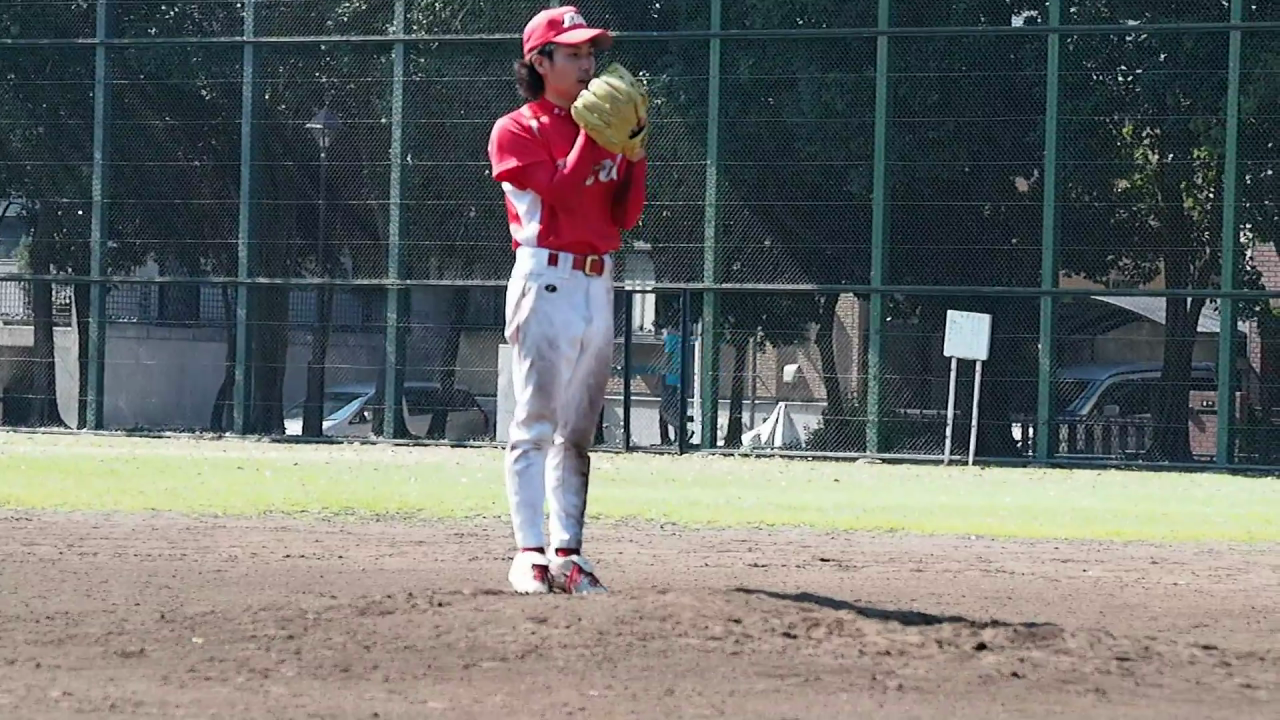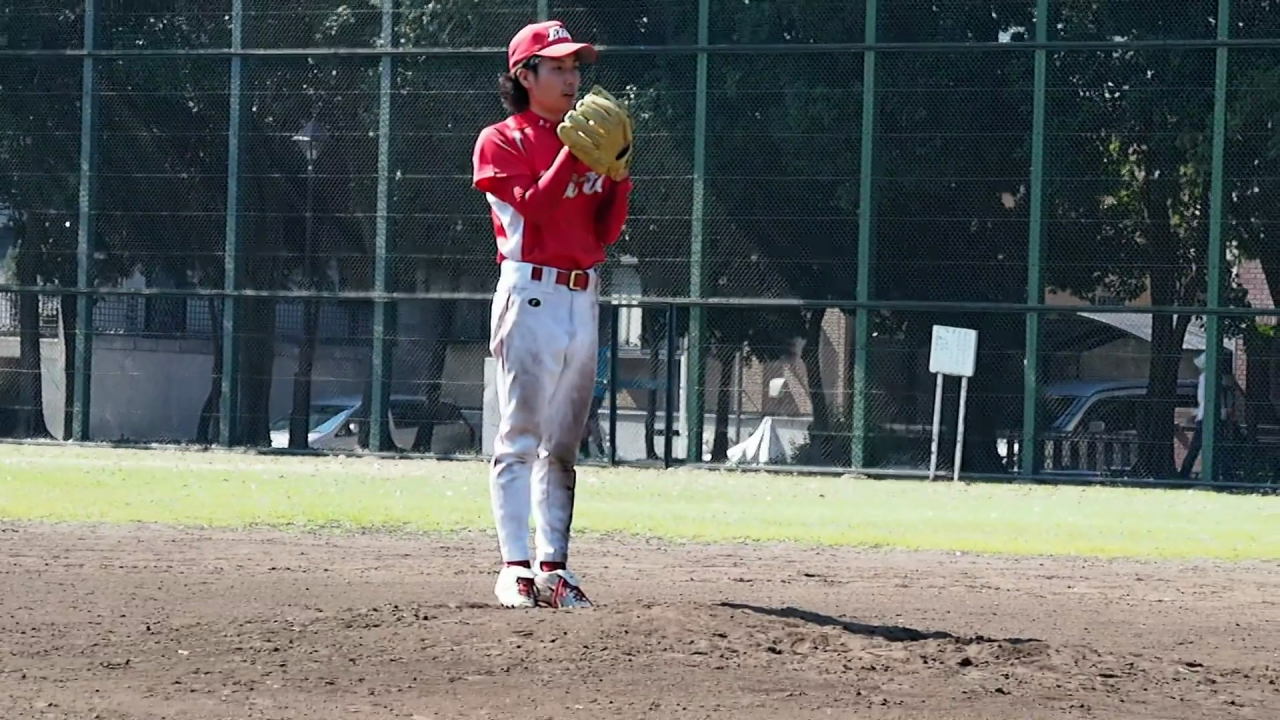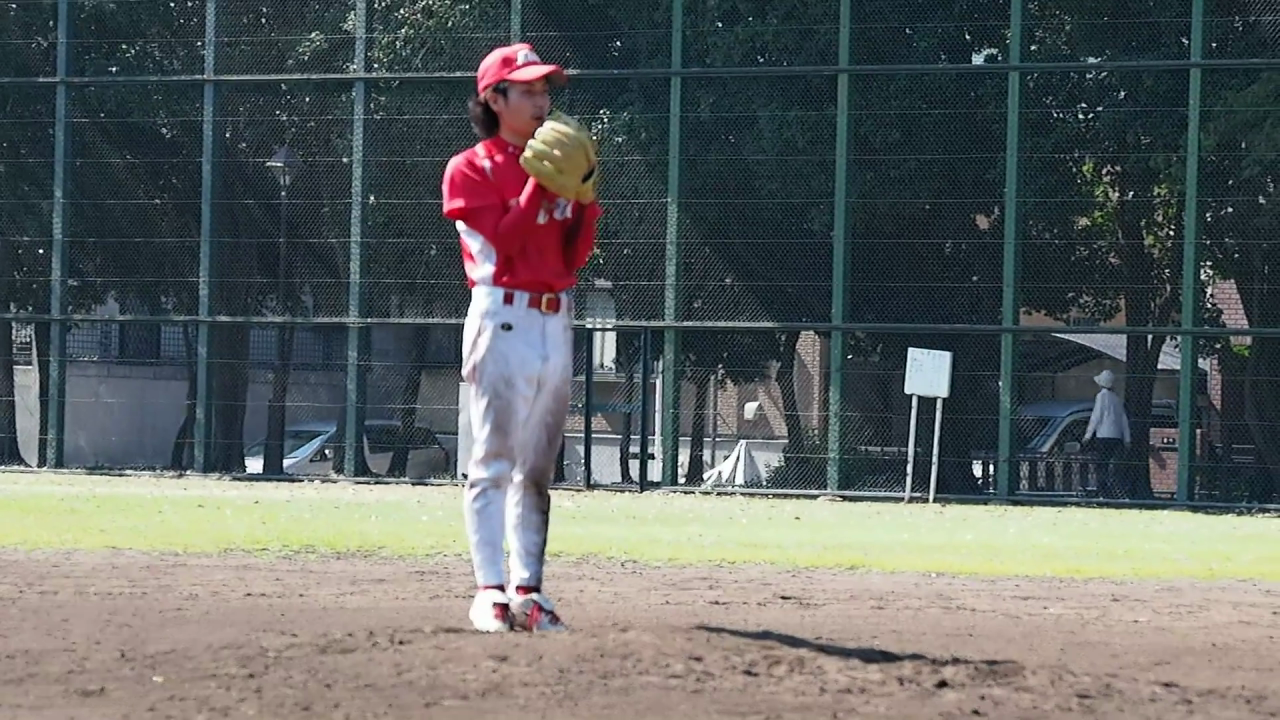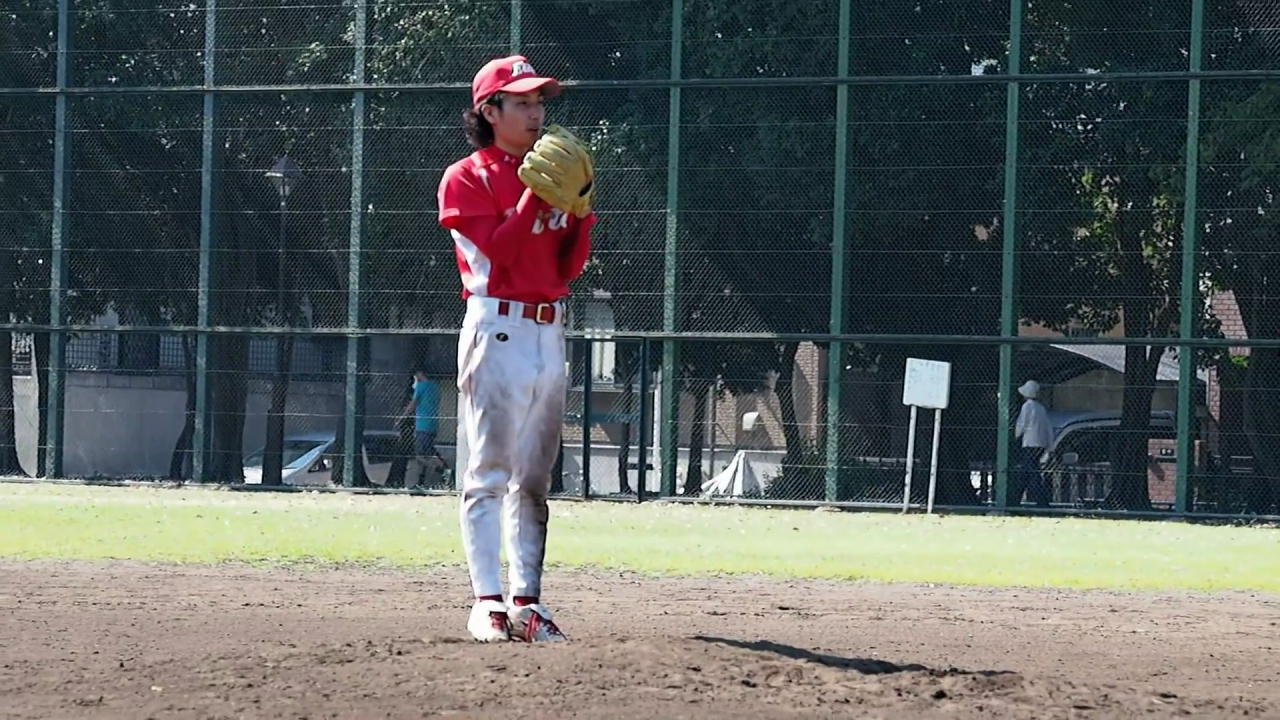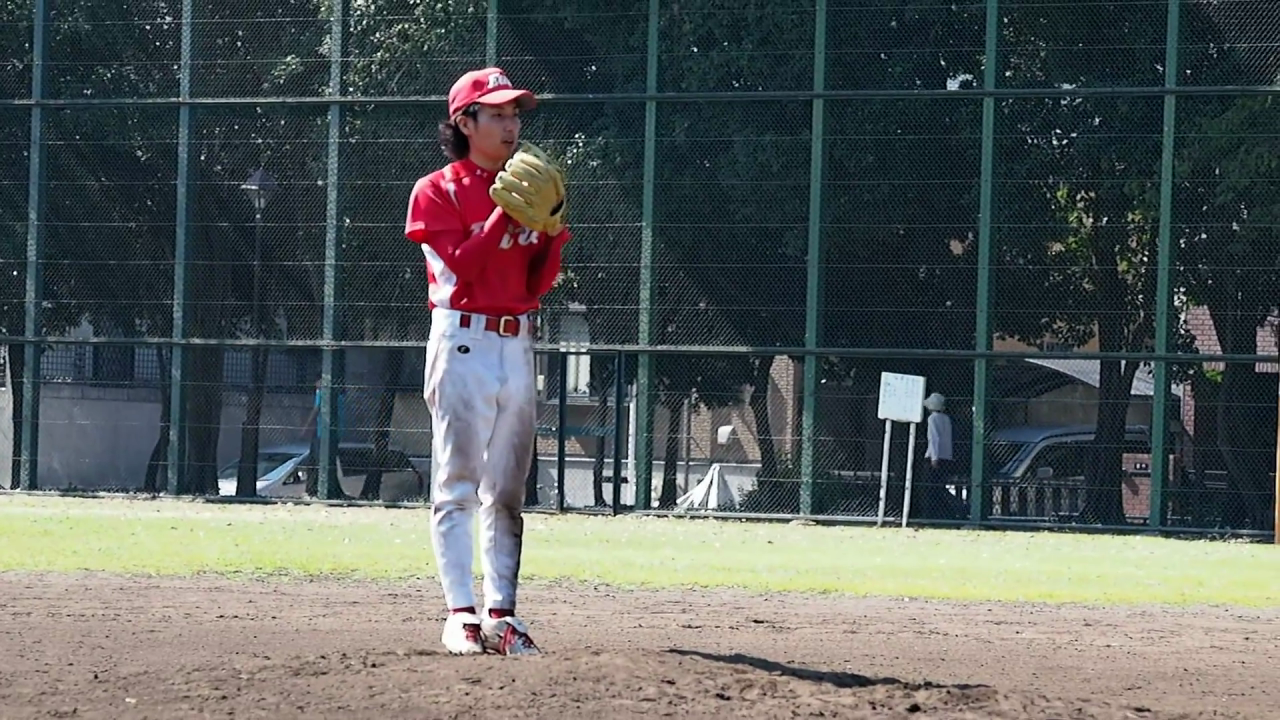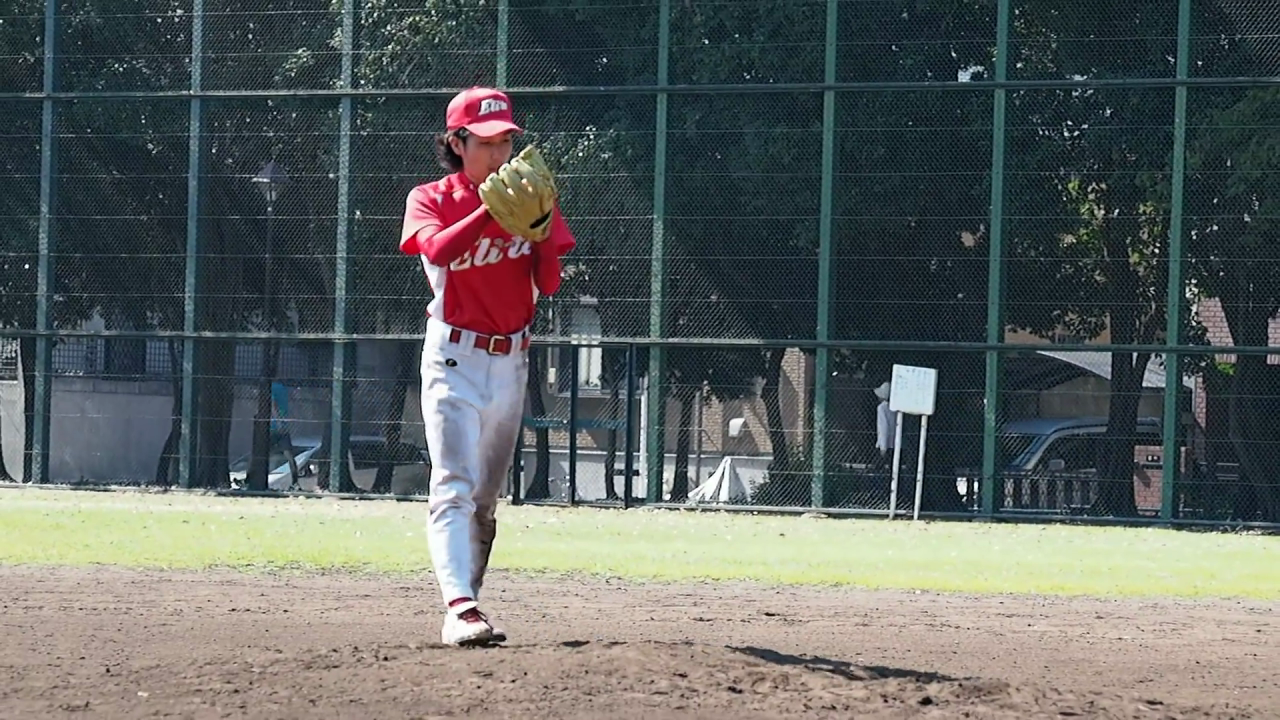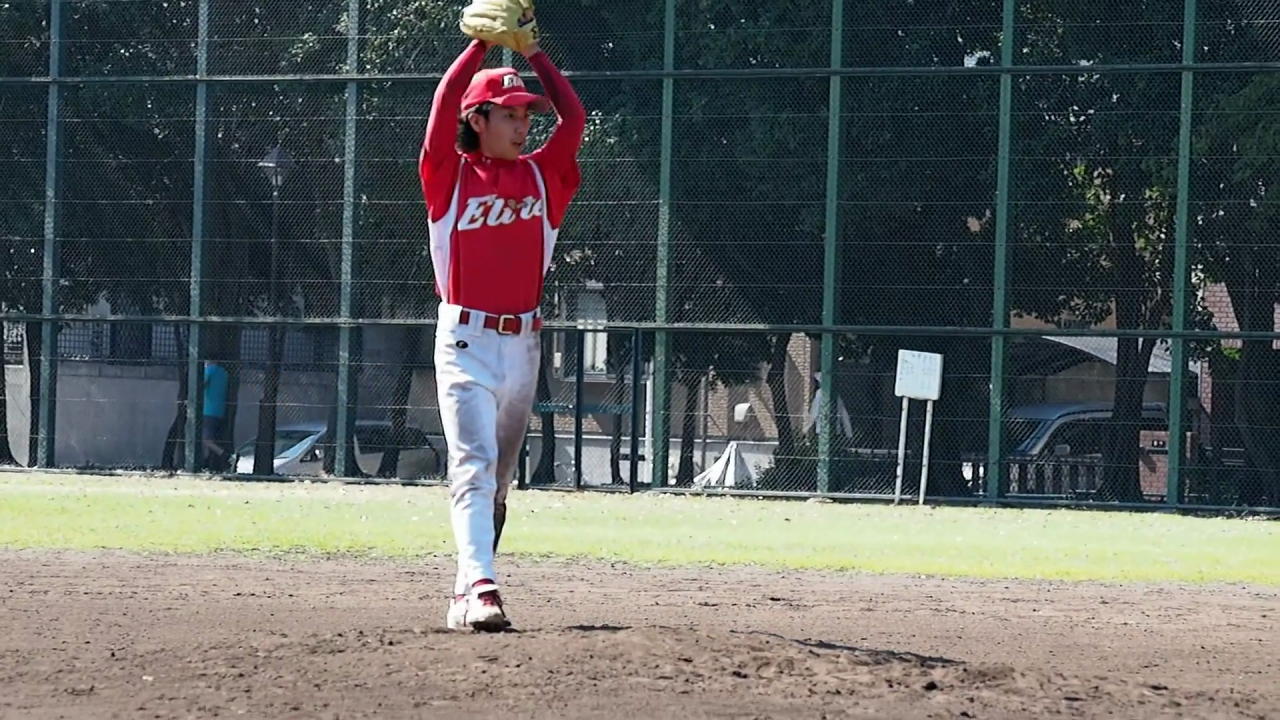
dt=0.7s
person 1, frame 1
right shoulder: (516, 129)
left elbow: (625, 216)
right elbow: (562, 192)
left wrist: (635, 147)
right wrist: (593, 130)
left hip: (599, 285)
right hip: (547, 281)
left knee: (578, 428)
right knee: (536, 422)
left ankle: (568, 552)
right ankle: (531, 553)
person 1, frame 2
right shoulder: (500, 141)
left elbow: (606, 231)
right elbow: (535, 207)
left wrist: (619, 167)
right wrist: (575, 148)
left hip: (583, 298)
right hip: (532, 295)
left knee: (563, 443)
right knee: (520, 436)
left ankle: (553, 565)
right ankle: (516, 566)
person 1, frame 3
right shoulder: (470, 168)
left elbow: (574, 258)
right elbow: (504, 241)
left wrist: (586, 193)
right wrist: (541, 179)
left hip: (555, 323)
right hip: (503, 320)
left knee: (537, 467)
right knee: (494, 460)
left ankle: (527, 589)
right ankle: (490, 590)
person 1, frame 4
right shoulder: (466, 177)
left elbow: (568, 268)
right elbow: (498, 252)
left wrist: (581, 207)
right wrist: (537, 193)
left hip: (550, 332)
right hip: (498, 330)
left knee: (534, 477)
right knee: (490, 472)
left ankle: (527, 599)
right ankle: (488, 602)
person 1, frame 5
right shoulder: (437, 190)
left elbow: (537, 285)
right elbow: (463, 265)
left wrist: (554, 229)
right wrist: (507, 210)
left hip: (517, 346)
right hip: (463, 343)
left knee: (508, 492)
right knee: (458, 486)
left ankle: (502, 613)
right ankle: (461, 614)
person 1, frame 6
right shoulder: (430, 199)
left elbow: (548, 285)
right elbow: (438, 252)
left wrist: (542, 233)
right wrist: (492, 206)
left hip: (511, 360)
right hip: (454, 357)
left knee: (486, 498)
right knee: (453, 487)
left ankle: (466, 601)
right ankle: (459, 605)
person 1, frame 7
left shoulder: (541, 174)
right shoulder: (450, 174)
left elbow: (574, 116)
right elbow: (444, 106)
left wrist: (531, 50)
right wrist: (481, 42)
left hip: (523, 342)
right hip: (465, 341)
left knee: (498, 479)
right knee: (473, 467)
left ankle: (467, 593)
right ankle: (480, 589)
